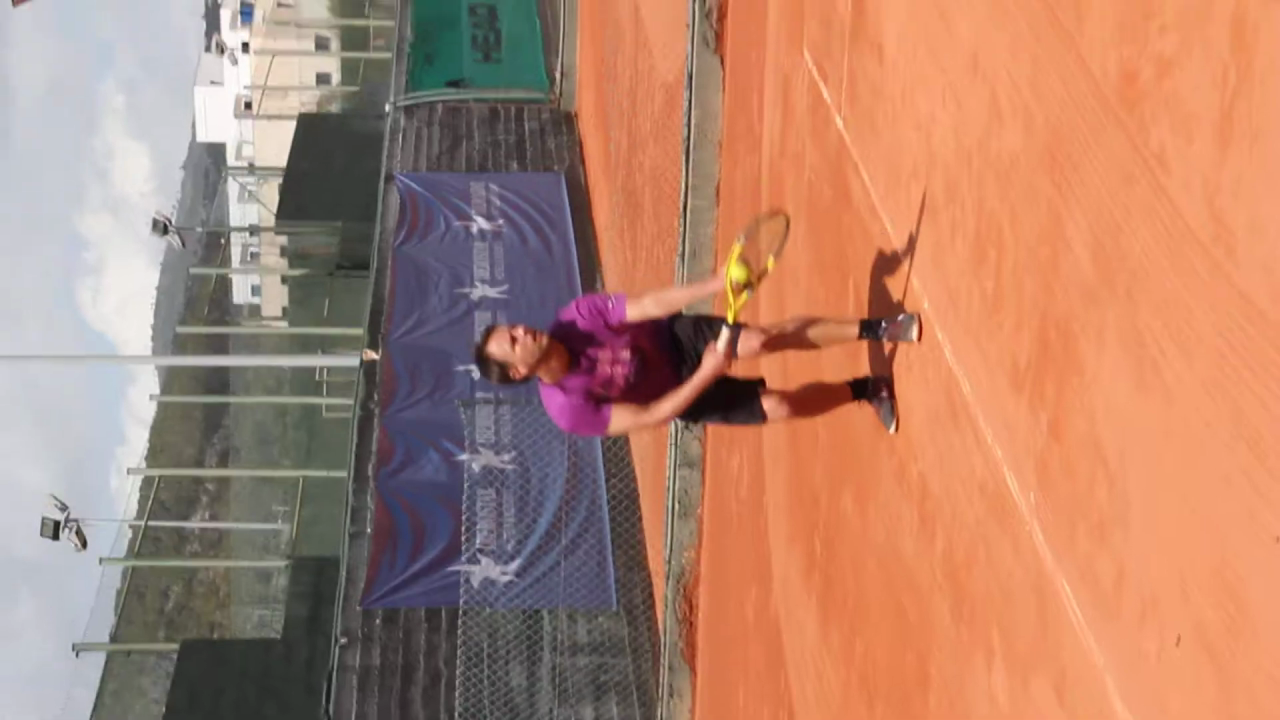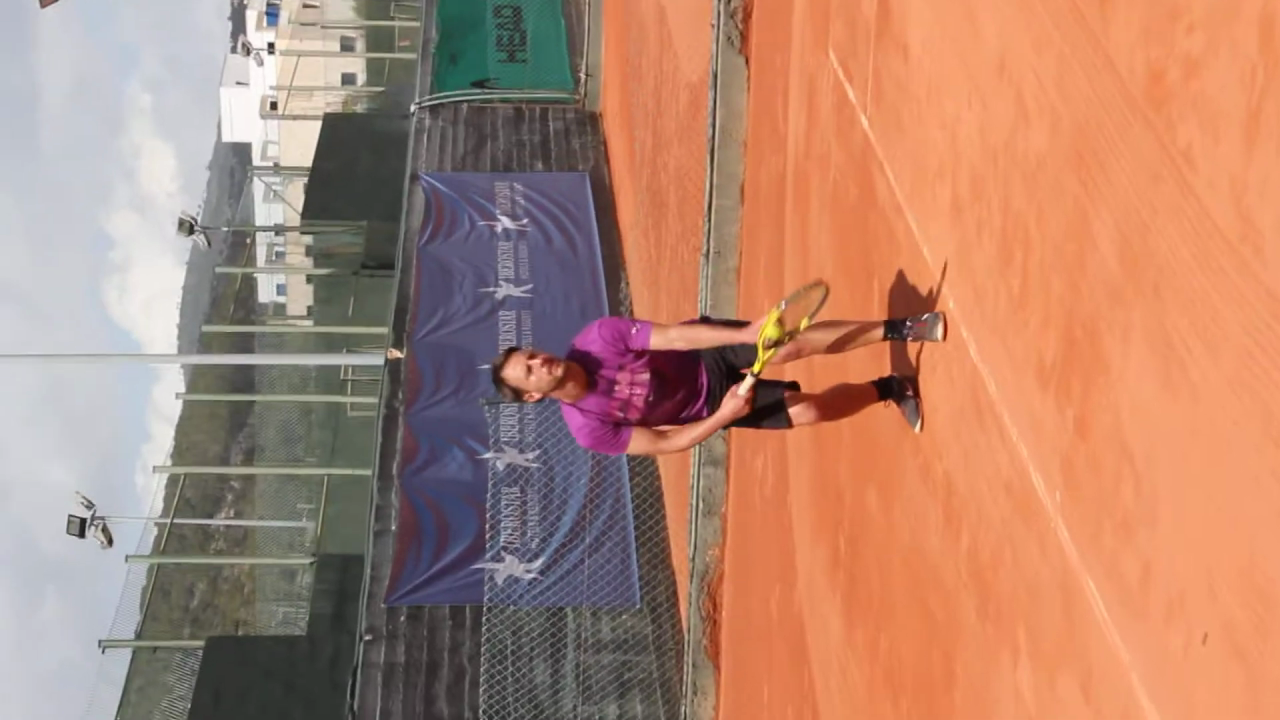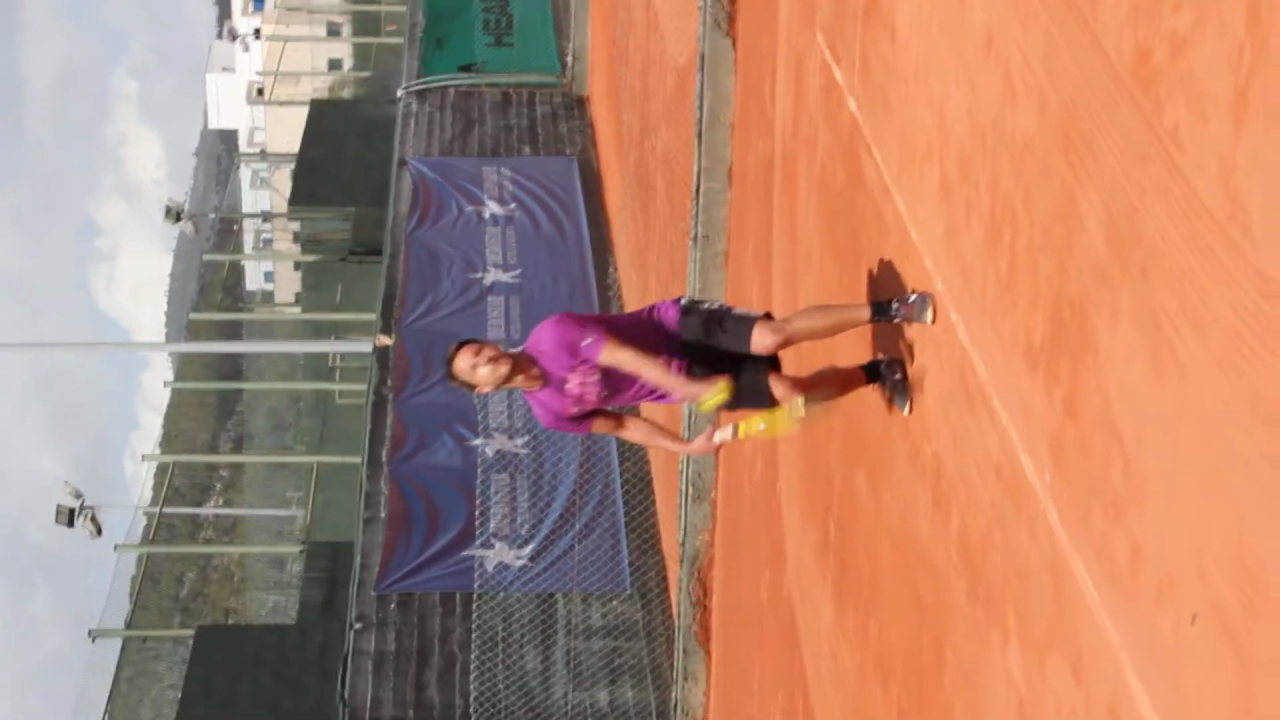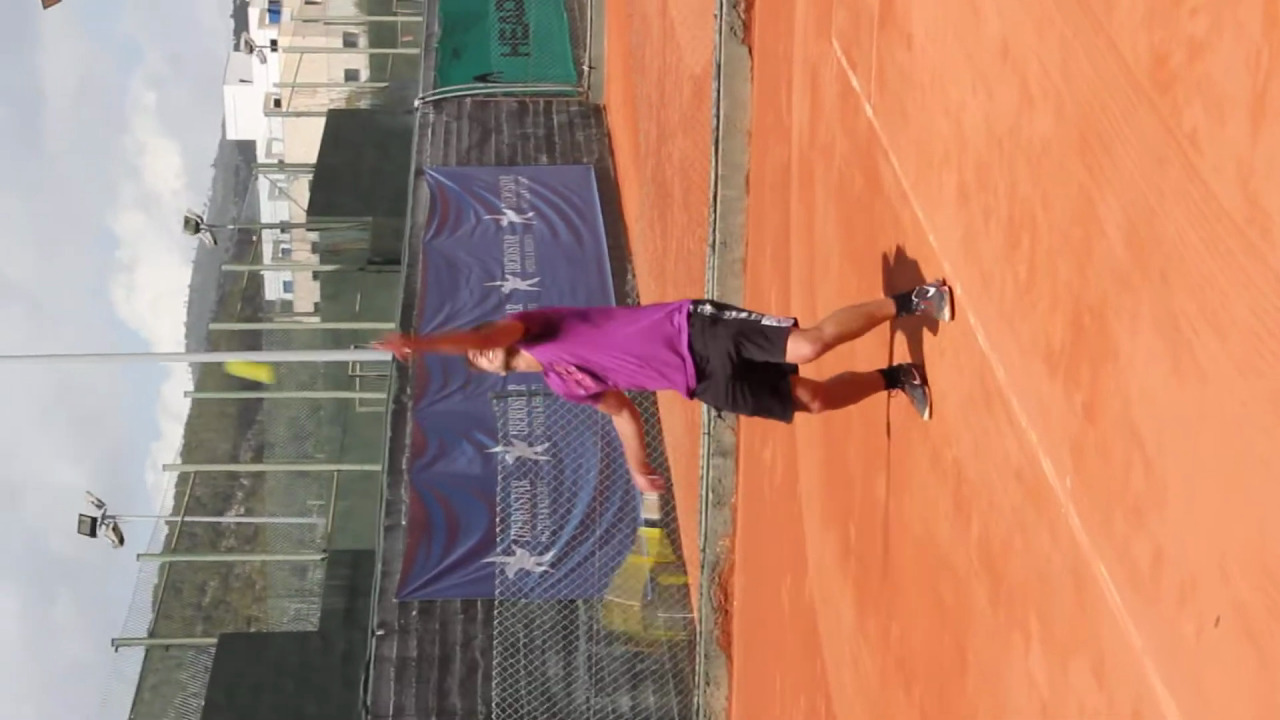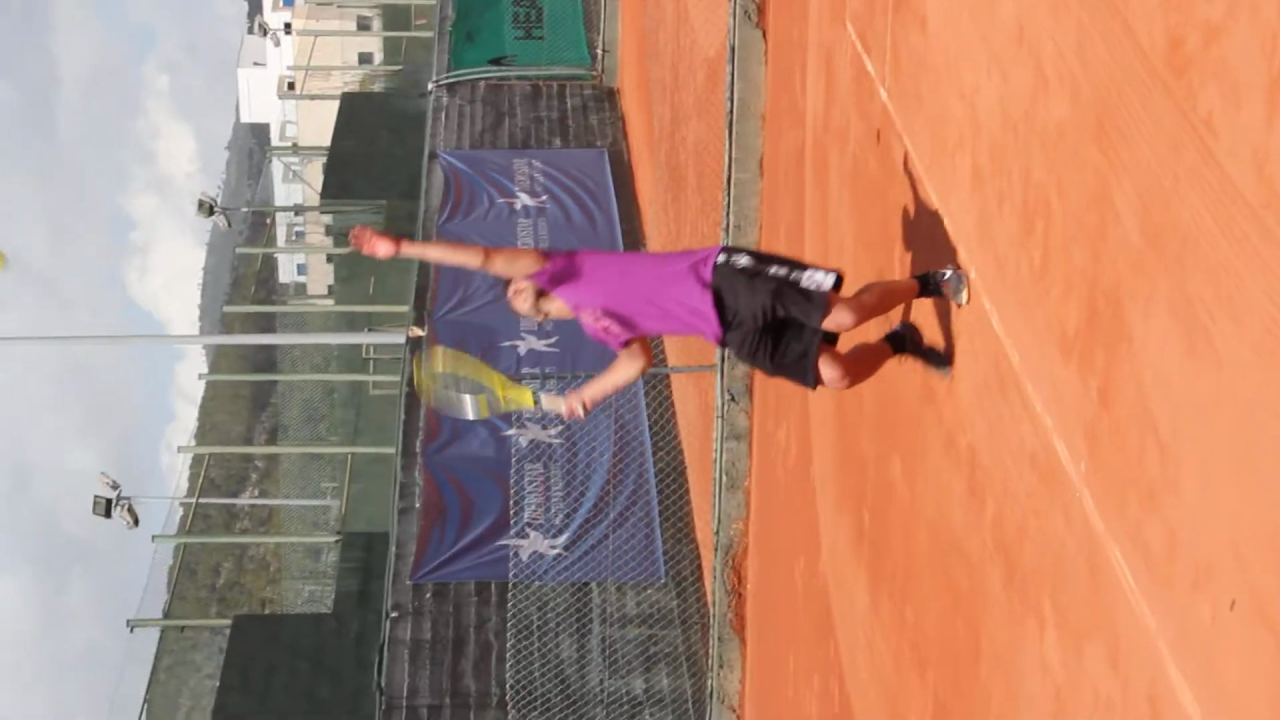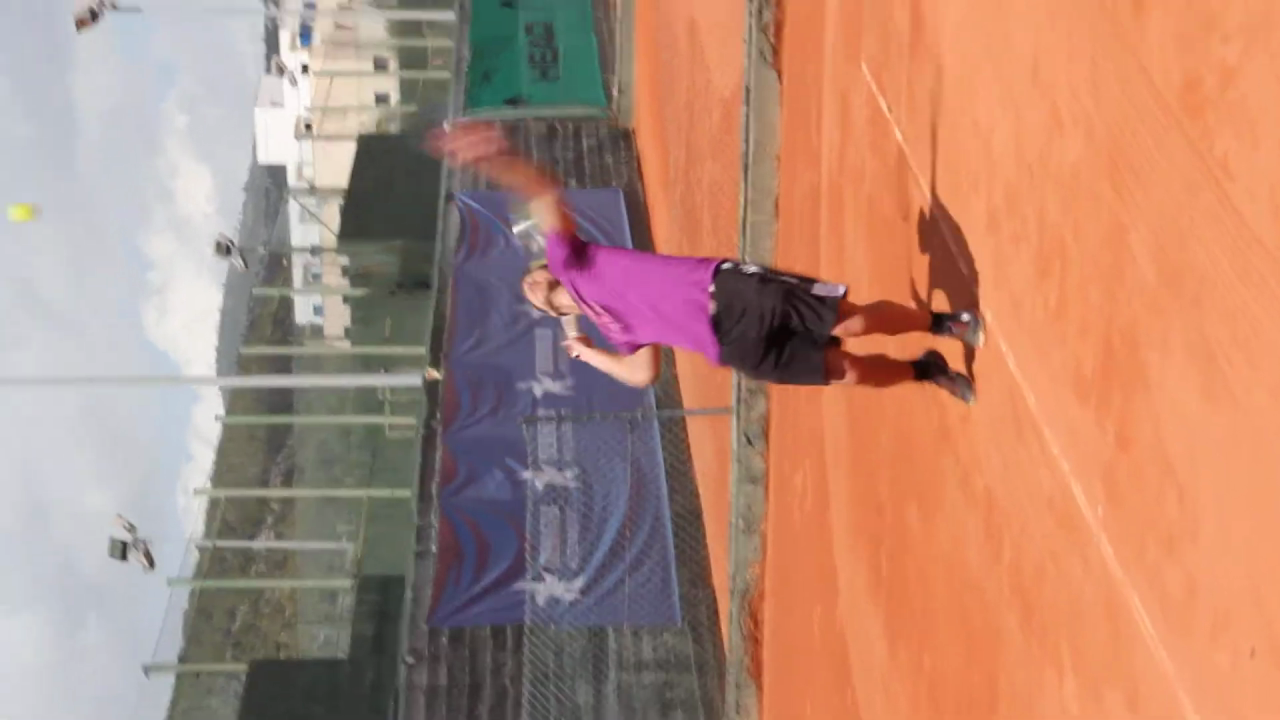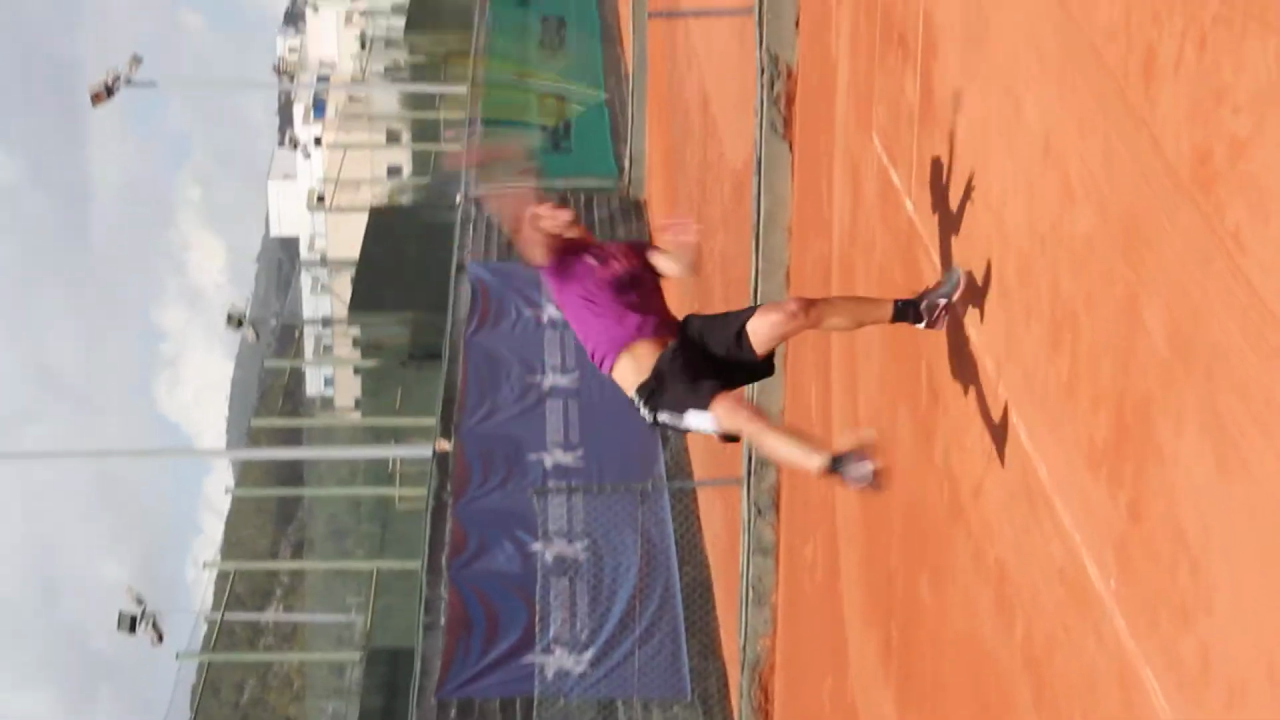
dt=0.3s
person 1, frame 1
left shoulder: (578, 316)
right shoulder: (567, 410)
left elbow: (653, 304)
right elbow: (650, 417)
left wrist: (720, 282)
right wrist: (706, 375)
left hip: (678, 337)
right hip: (684, 397)
left knee: (758, 340)
right knee: (780, 407)
left ankle: (874, 329)
right ankle: (865, 388)
person 1, frame 2
left shoulder: (597, 339)
right shoulder: (588, 428)
left elbow: (676, 335)
right elbow: (664, 443)
left wrist: (747, 332)
right wrist: (723, 416)
left hip: (705, 353)
right hip: (706, 408)
left knee: (787, 347)
right knee: (808, 410)
left ankle: (902, 328)
right ankle: (890, 388)
person 1, frame 3
left shoulder: (553, 333)
right shoulder: (548, 412)
left elbow: (624, 354)
right elbow: (620, 422)
left wrist: (695, 385)
right wrist: (682, 445)
left hip: (682, 328)
right hip: (684, 378)
left knee: (773, 335)
right knee: (791, 392)
left ankle: (888, 308)
right ankle: (878, 372)
person 1, frame 4
left shoulder: (530, 324)
right shoulder: (567, 383)
left elbow: (485, 331)
right elbow: (623, 411)
left wrist: (421, 341)
right wrist: (639, 470)
left hip: (692, 327)
right hip: (706, 382)
left knee: (807, 346)
right knee: (810, 399)
left ankle: (906, 301)
right ankle: (895, 377)
person 1, frame 5
left shoulder: (558, 271)
right shoulder: (597, 328)
left elbow: (489, 258)
right elbow: (639, 361)
left wrist: (405, 248)
right wrist: (582, 396)
left hip: (722, 278)
right hip: (737, 336)
left knee: (846, 313)
right knee: (832, 373)
left ankle: (931, 281)
right ankle: (900, 346)
person 1, frame 6
left shoulder: (573, 260)
right shoulder: (613, 324)
left elbow: (543, 197)
right elbow: (643, 373)
left wrist: (496, 155)
right wrist: (590, 354)
left hip: (726, 294)
right hip: (740, 345)
left knee: (856, 322)
right knee: (849, 372)
left ankle: (944, 323)
right ankle: (927, 371)
person 1, frame 7
left shoulder: (626, 255)
right shoulder: (558, 266)
left elbow: (683, 265)
right elbow: (525, 236)
left wrist: (681, 248)
left hip: (692, 341)
right hip: (656, 387)
left knee: (790, 313)
right knee: (739, 415)
left ankle: (922, 309)
right ankle: (840, 466)
